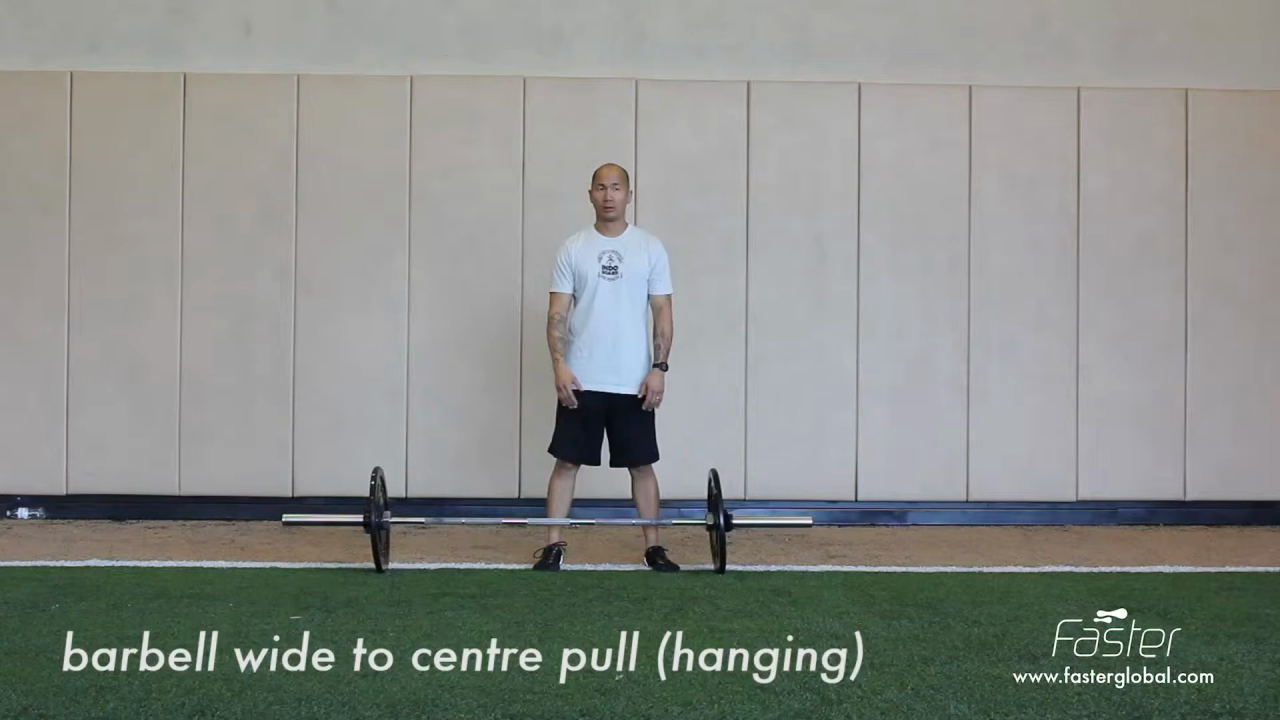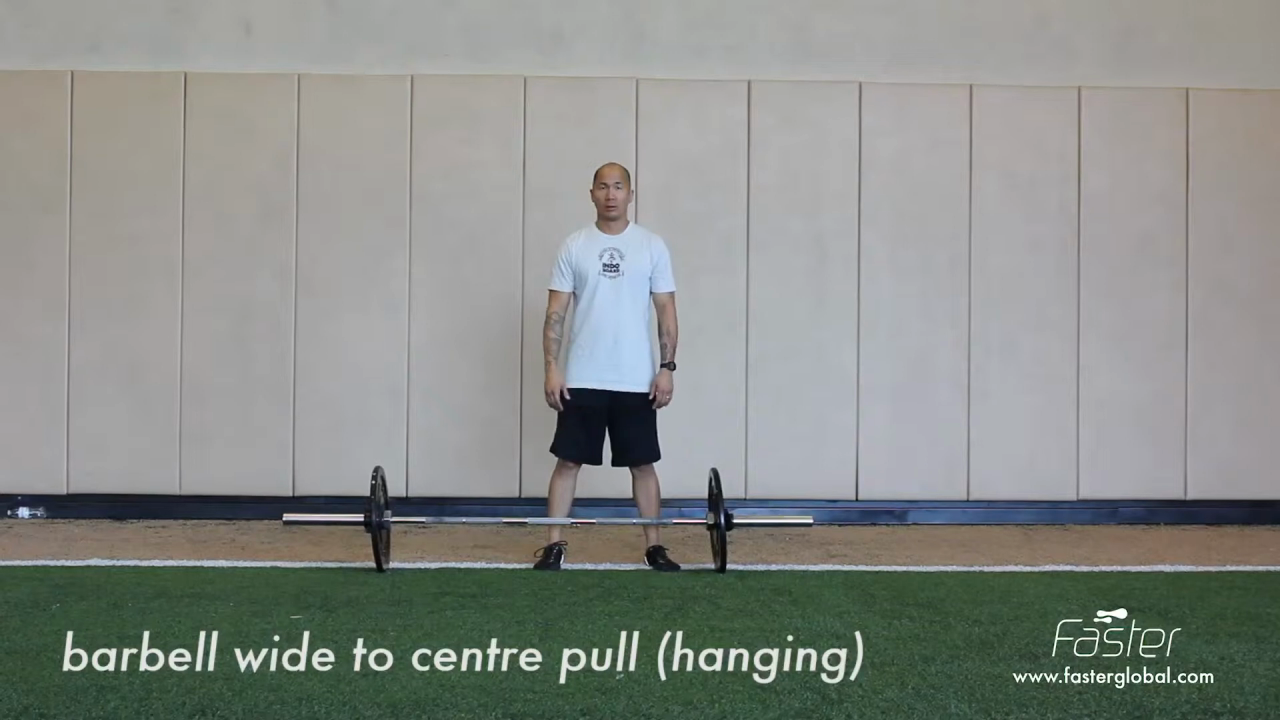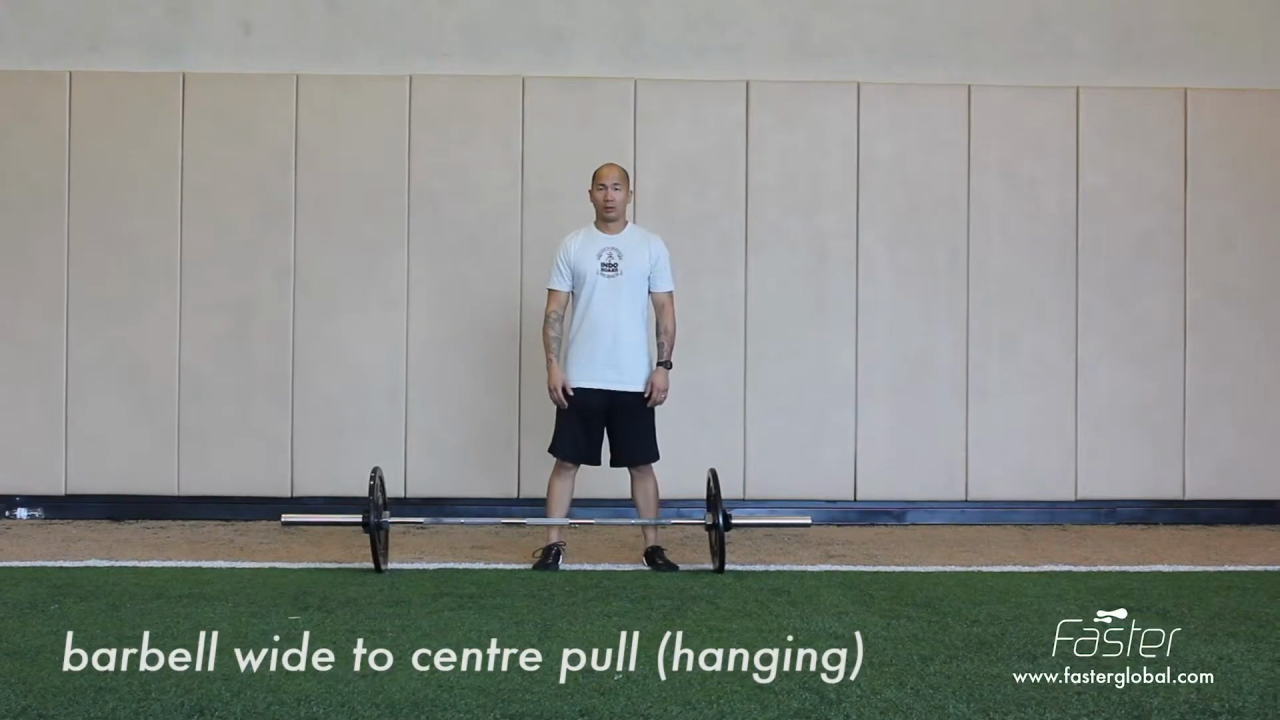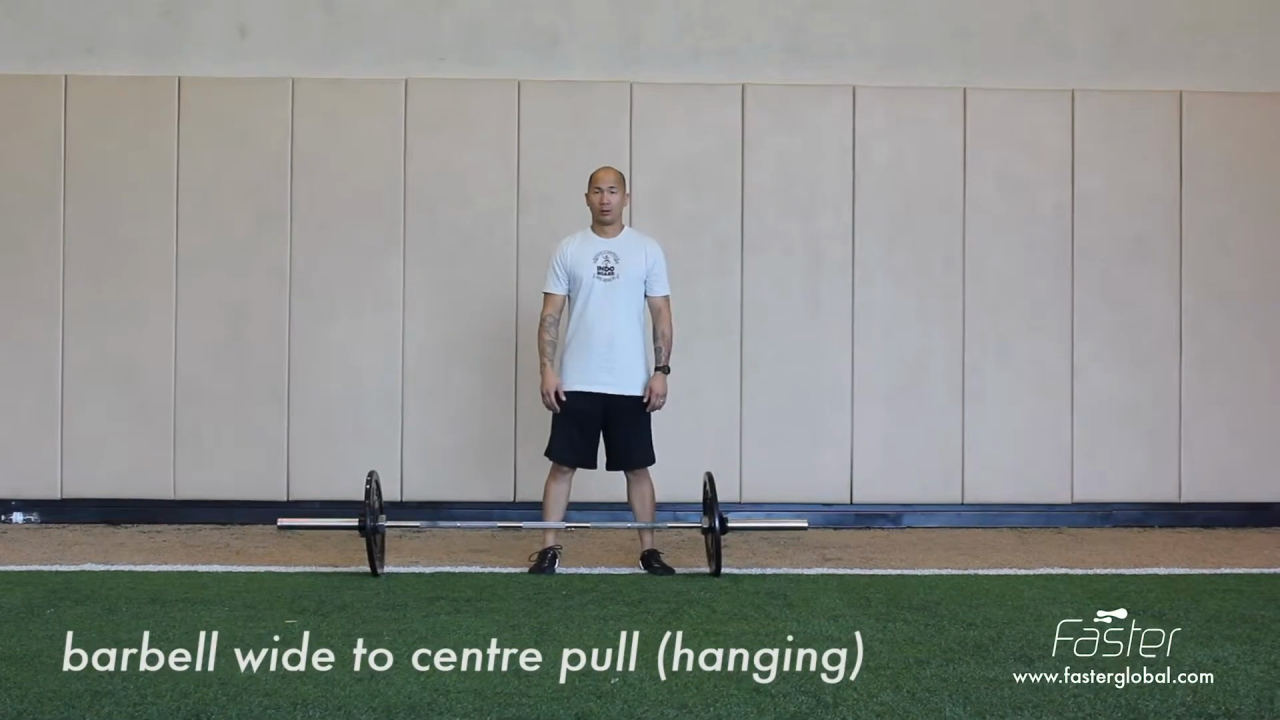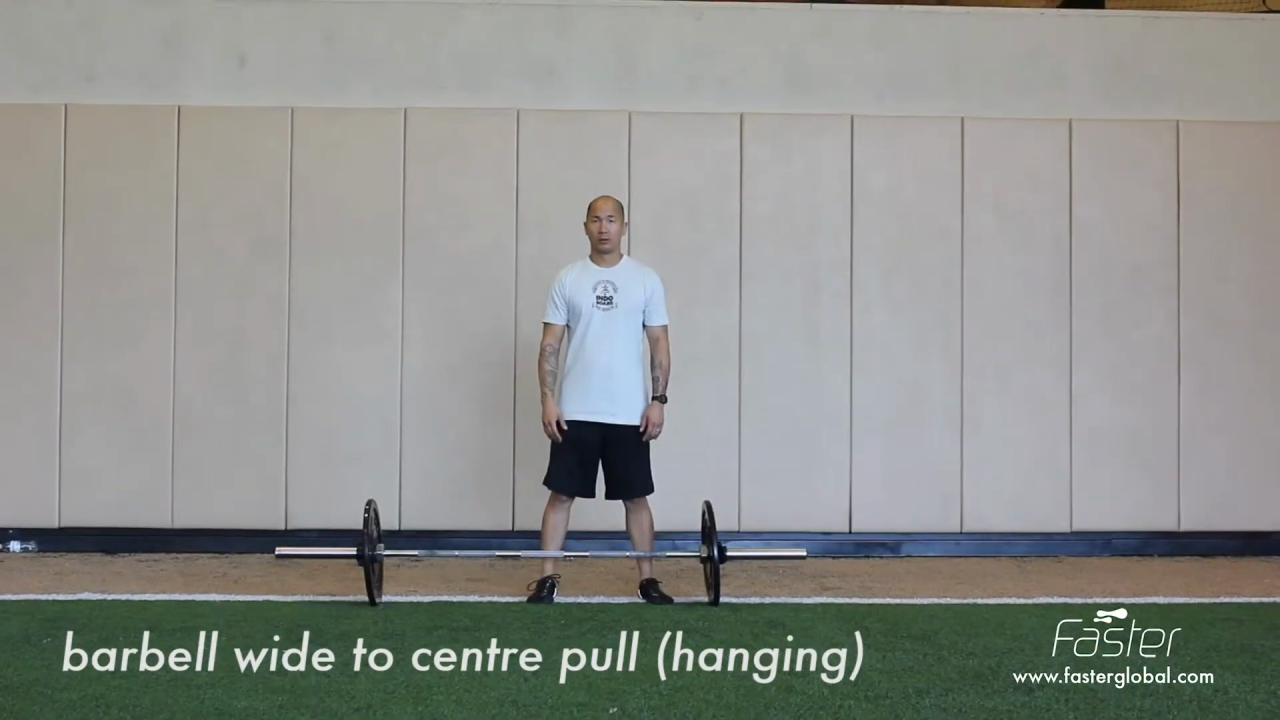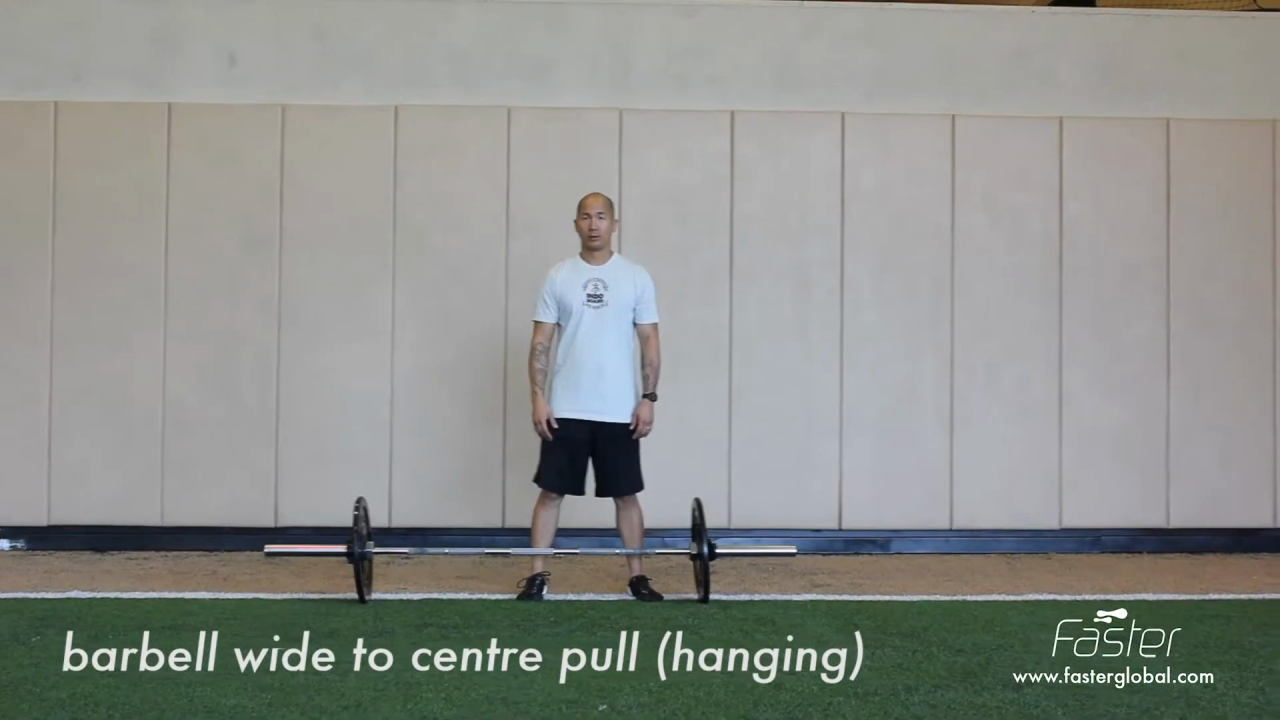
dt=0.5s
person 1, frame 1
left shoulder: (650, 247)
right shoulder: (573, 248)
left elbow: (662, 313)
right elbow: (557, 313)
left wrist: (658, 369)
right wrist: (560, 365)
left hip: (633, 382)
right hip: (582, 381)
left knee: (641, 463)
right knee: (567, 461)
left ankle: (653, 546)
right ankle: (553, 544)
person 1, frame 2
left shoulder: (652, 246)
right shoulder: (573, 246)
left elbow: (666, 311)
right elbow: (556, 311)
left wrist: (666, 368)
right wrist: (552, 368)
left hip: (636, 381)
right hip: (582, 380)
left knee: (642, 463)
right knee: (568, 460)
left ankle: (653, 545)
right ankle: (554, 544)
person 1, frame 3
left shoulder: (651, 245)
right shoulder: (572, 245)
left elbow: (665, 310)
right elbow: (554, 310)
left wrist: (663, 366)
right wrist: (553, 365)
left hip: (634, 380)
right hip: (581, 379)
left knee: (641, 463)
right knee: (566, 461)
left ankle: (652, 546)
right ankle: (553, 544)
person 1, frame 4
left shoulder: (647, 249)
right shoulder: (568, 249)
left elbow: (661, 314)
right elbow: (550, 314)
left wrist: (661, 371)
right wrist: (547, 369)
left hip: (630, 384)
right hip: (577, 382)
left knee: (637, 466)
right knee: (562, 464)
left ankle: (648, 549)
right ankle: (549, 548)
person 1, frame 5
left shoulder: (645, 279)
right shoulder: (567, 279)
left elbow: (659, 344)
right elbow: (550, 344)
left wrist: (658, 401)
right wrist: (548, 400)
left hip: (629, 413)
right hip: (576, 412)
left knee: (636, 496)
right knee: (561, 493)
left ankle: (647, 579)
right ankle: (548, 577)
person 1, frame 6
left shoulder: (636, 276)
right shoulder: (558, 277)
left elbow: (649, 341)
right elbow: (540, 342)
left wrist: (648, 398)
right wrist: (538, 398)
left hip: (619, 411)
right hip: (566, 409)
left knee: (626, 493)
right knee: (551, 491)
left ankle: (637, 576)
right ankle: (537, 574)
